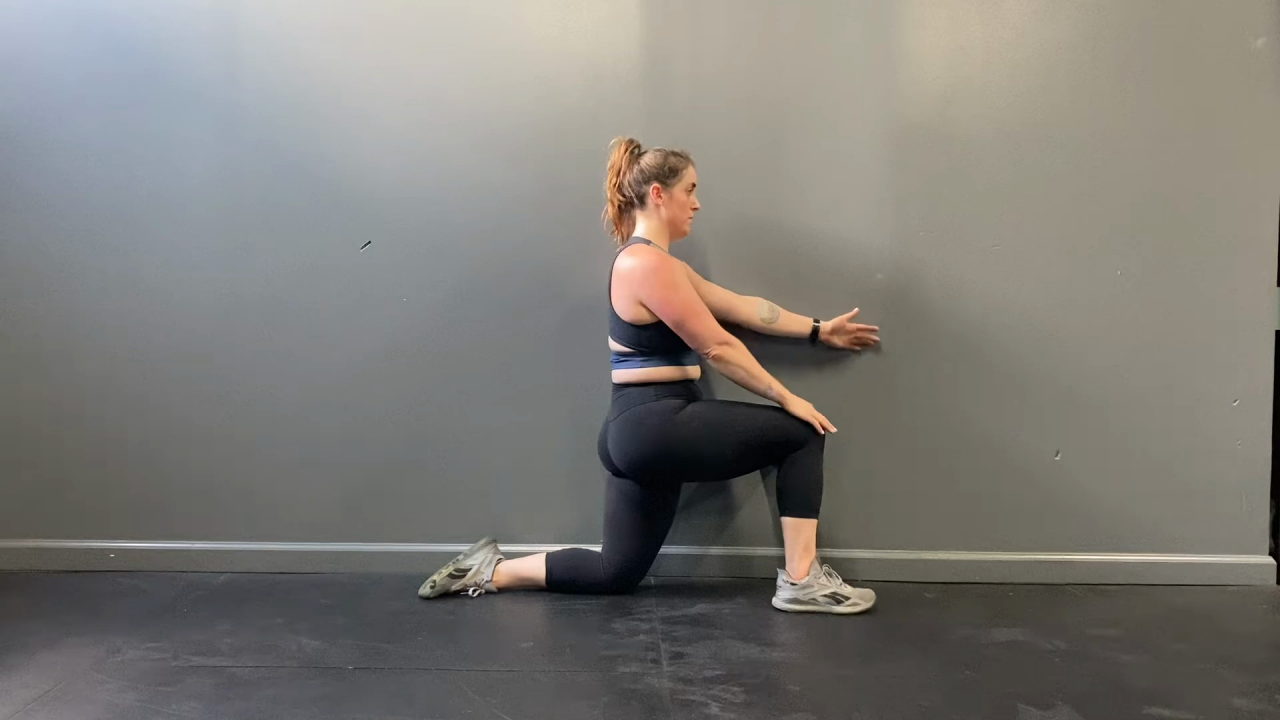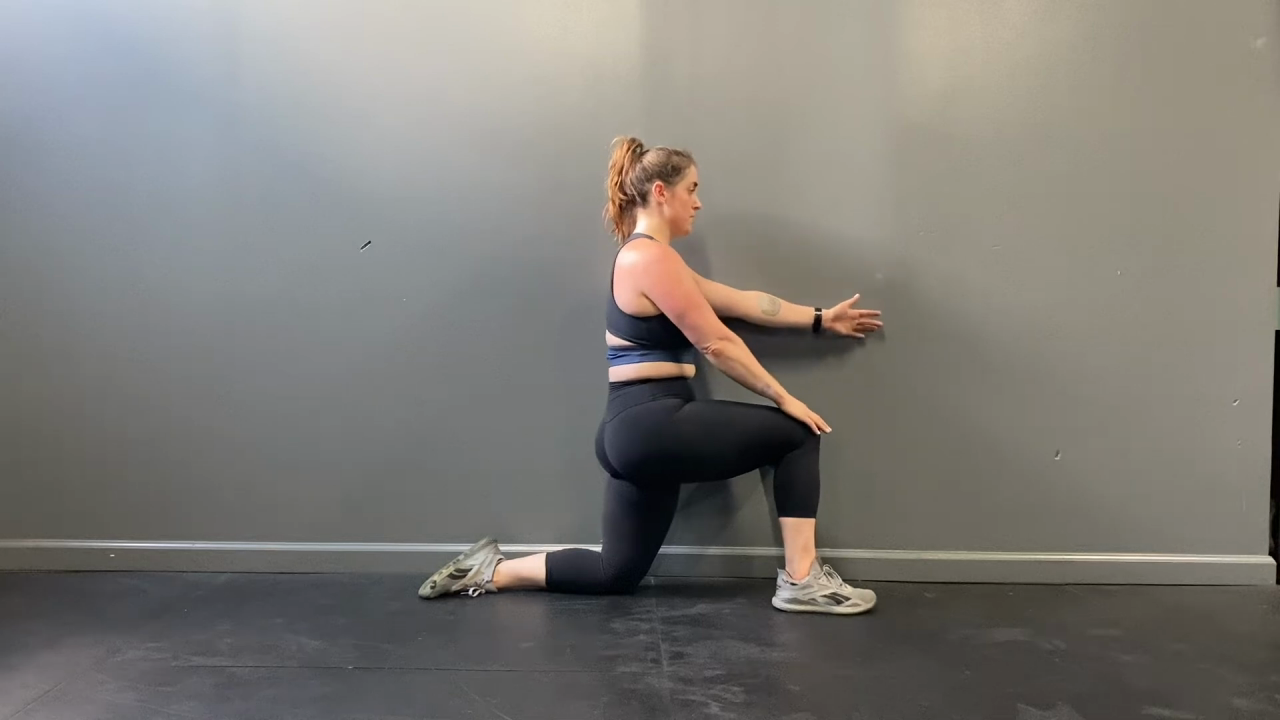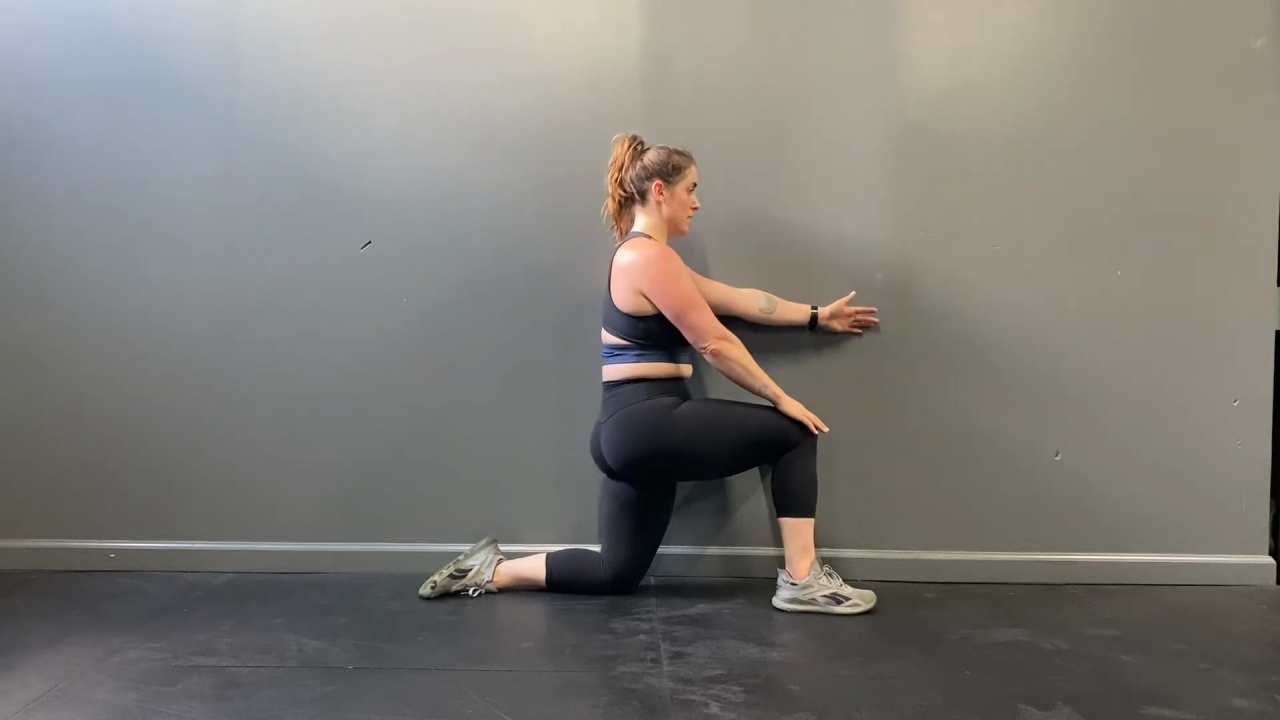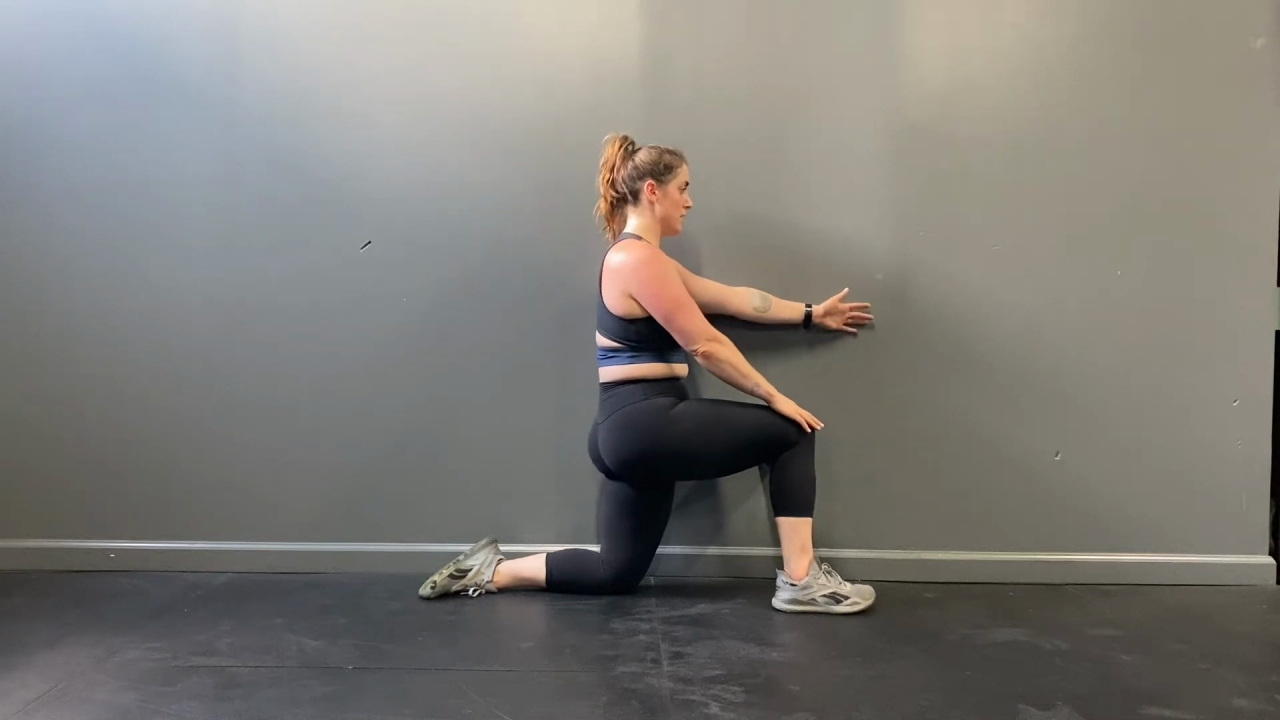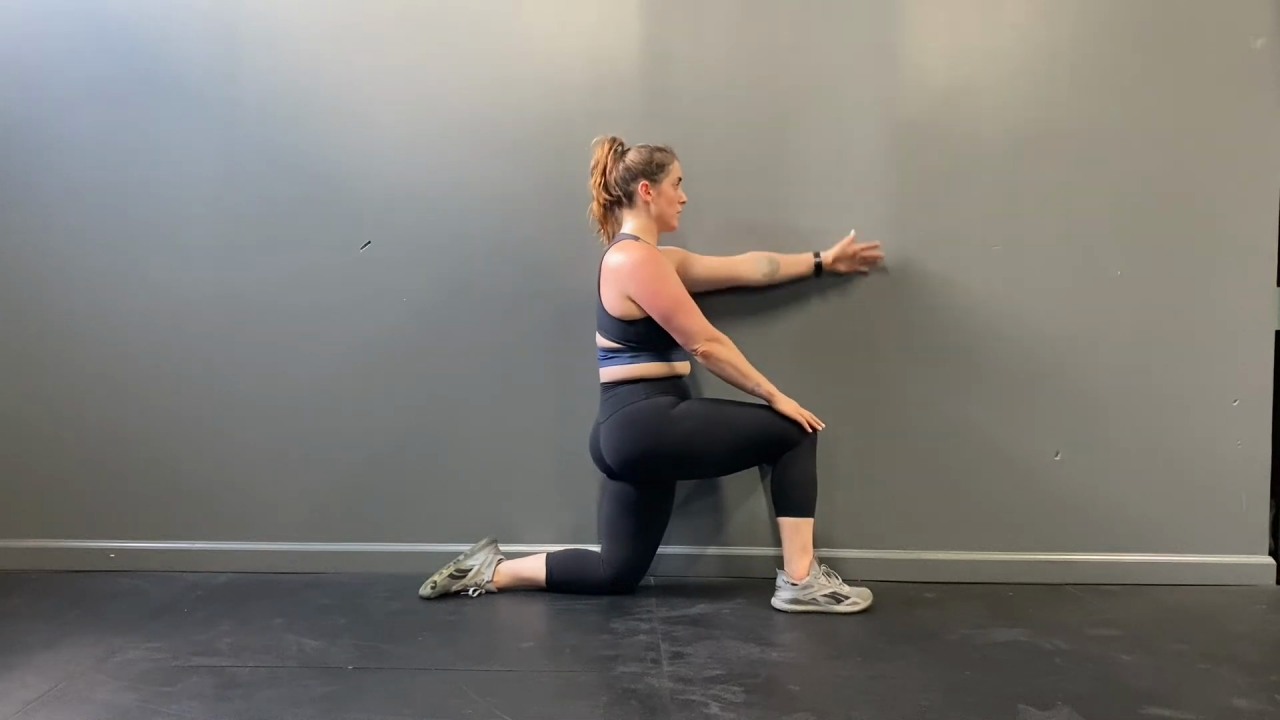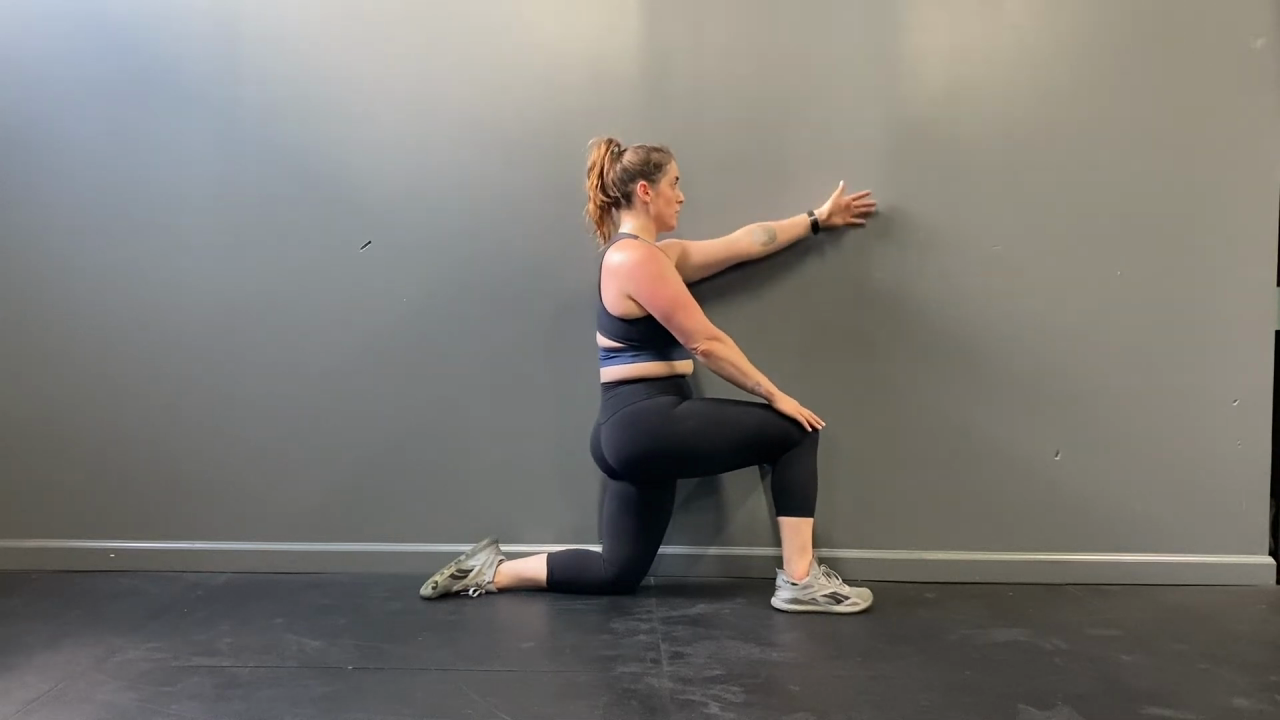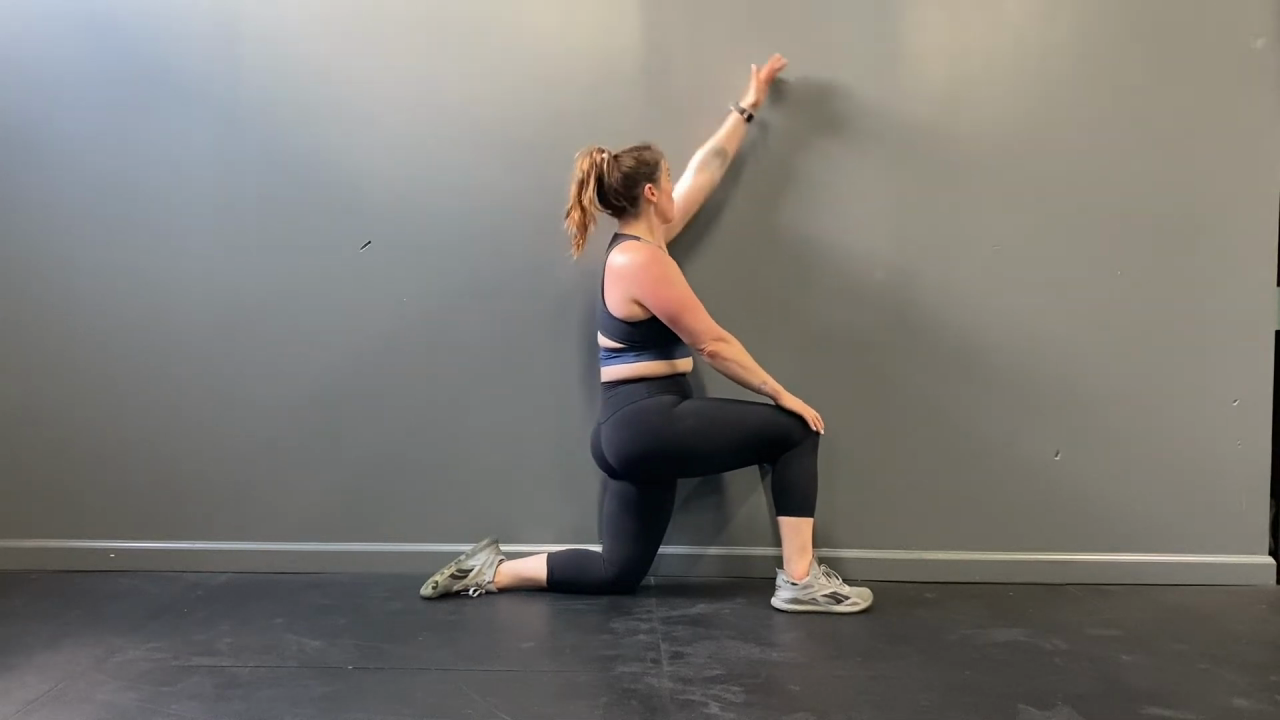
dt=0.5s
person 1, frame 1
left shoulder: (655, 262)
right shoulder: (647, 264)
left elbow: (739, 306)
right elbow: (718, 348)
left wrist: (819, 329)
right wrist: (788, 399)
left hip: (641, 432)
right hip: (656, 427)
left knee: (617, 572)
right knee: (802, 434)
left ankle: (489, 571)
right ankle: (802, 581)
person 1, frame 2
left shoulder: (649, 257)
right shoulder: (651, 257)
left elbow: (740, 301)
right elbow: (717, 344)
left wrist: (821, 319)
right wrist: (784, 399)
left hip: (636, 430)
right hip: (653, 426)
left knee: (616, 573)
right knee: (798, 433)
left ankle: (490, 570)
right ankle: (802, 580)
person 1, frame 3
left shoulder: (645, 256)
right shoulder: (649, 256)
left elbow: (737, 299)
right elbow: (715, 344)
left wrist: (817, 316)
right wrist: (782, 399)
left hip: (632, 429)
right hip: (647, 424)
left knee: (617, 573)
right knee: (795, 433)
left ankle: (489, 570)
right ankle: (802, 581)
person 1, frame 4
left shoulder: (645, 259)
right shoulder: (638, 259)
left elbow: (732, 299)
right elbow: (706, 345)
left wrist: (811, 314)
right wrist: (775, 398)
left hip: (631, 431)
right hip: (644, 426)
left knee: (617, 573)
right knee: (792, 433)
left ankle: (489, 570)
right ankle: (801, 581)
person 1, frame 5
left shoulder: (654, 256)
right shoulder: (635, 258)
left elbow: (742, 268)
right elbow: (705, 344)
left wrist: (823, 261)
right wrist: (775, 397)
left hip: (632, 430)
right hip: (644, 425)
left knee: (617, 572)
right knee: (793, 433)
left ankle: (489, 570)
right ankle: (800, 581)
person 1, frame 6
left shoulder: (658, 253)
right shoulder: (636, 257)
left elbow: (740, 244)
right elbow: (706, 343)
left wrist: (818, 219)
right wrist: (775, 396)
left hip: (635, 430)
right hip: (647, 426)
left knee: (618, 571)
right knee: (794, 432)
left ankle: (492, 570)
right ankle: (800, 580)
person 1, frame 7
left shoulder: (643, 238)
right shoulder: (641, 260)
left elbow: (706, 169)
right elbow: (713, 344)
left wrist: (747, 106)
right wrist: (783, 396)
left hip: (632, 430)
right hip: (647, 425)
left knee: (619, 571)
right knee: (797, 432)
left ankle: (491, 570)
right ankle: (800, 581)
